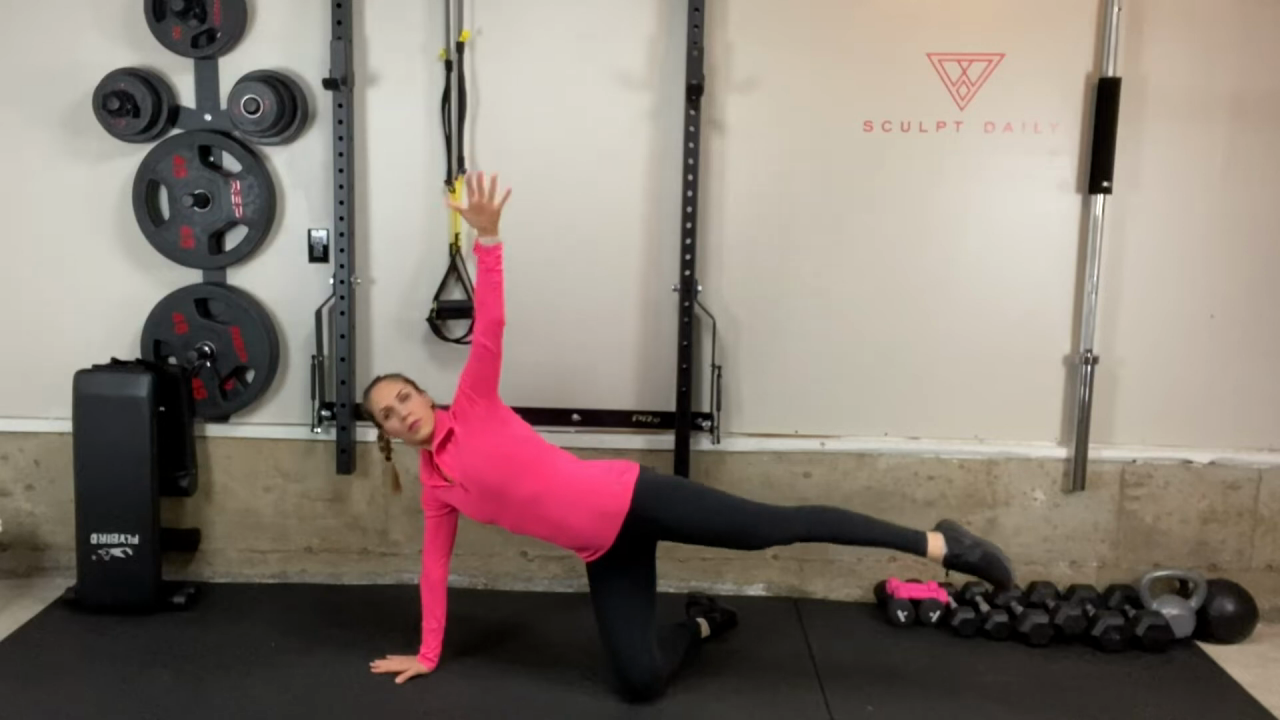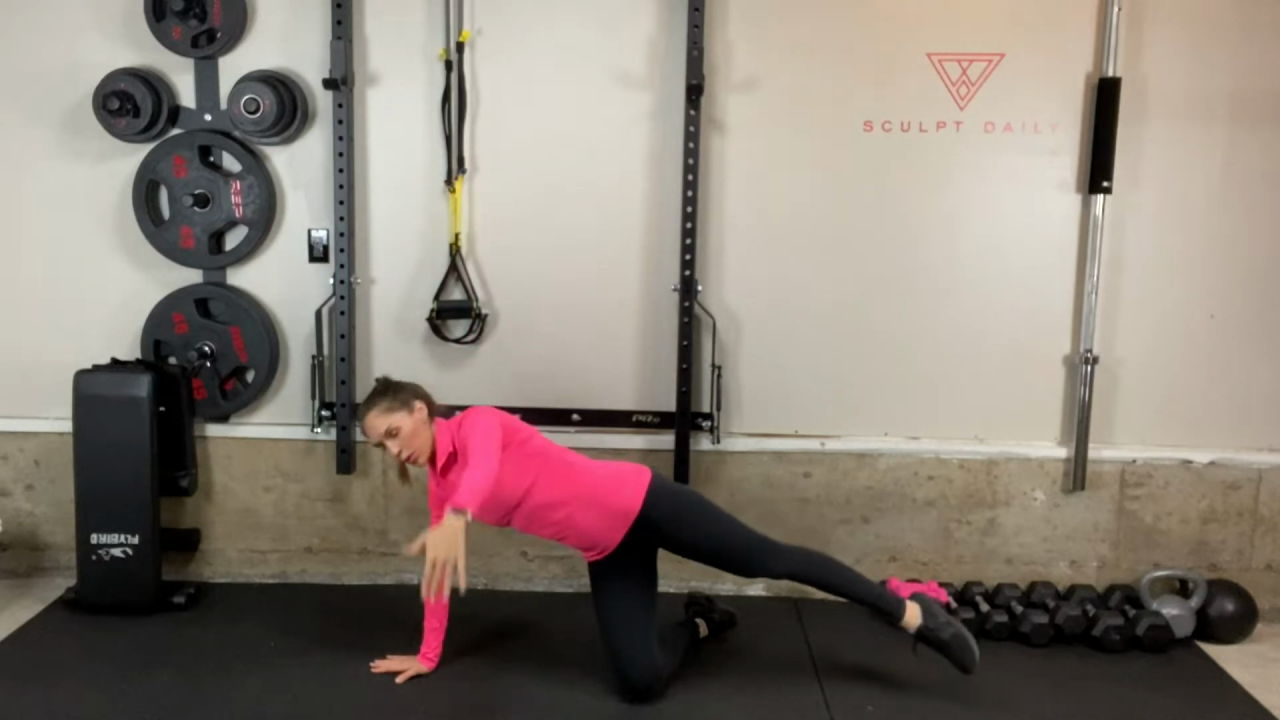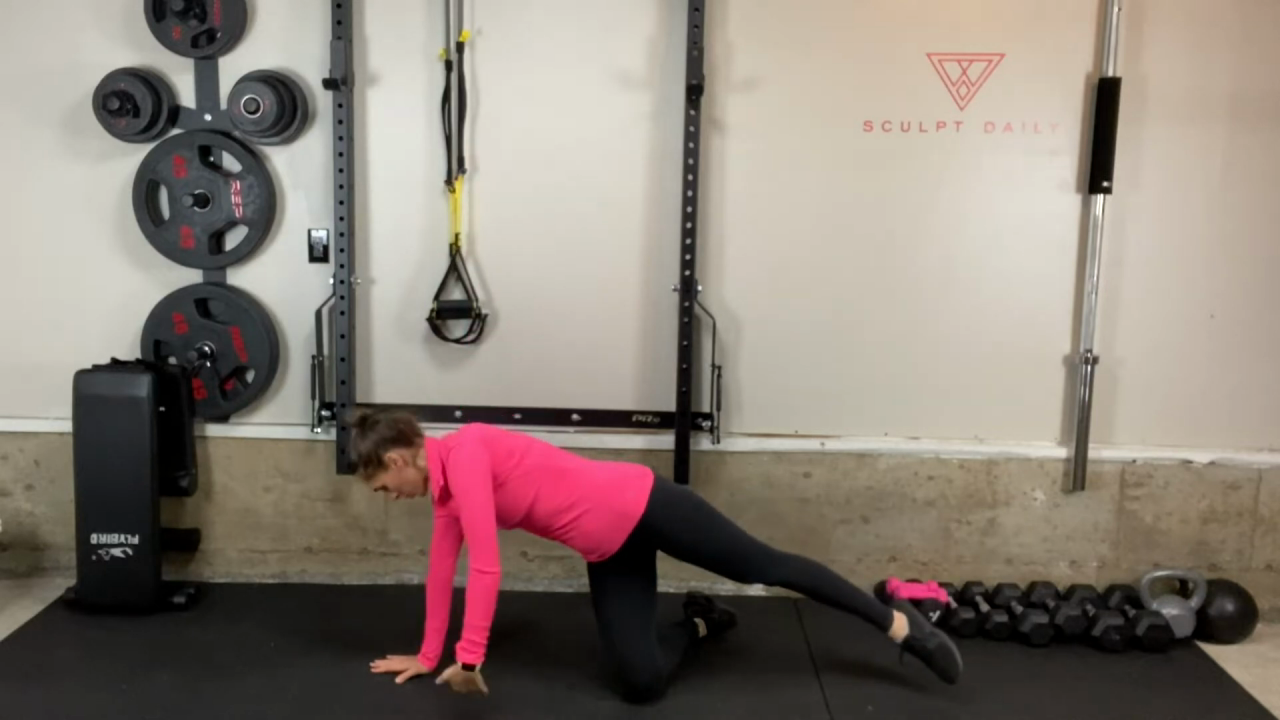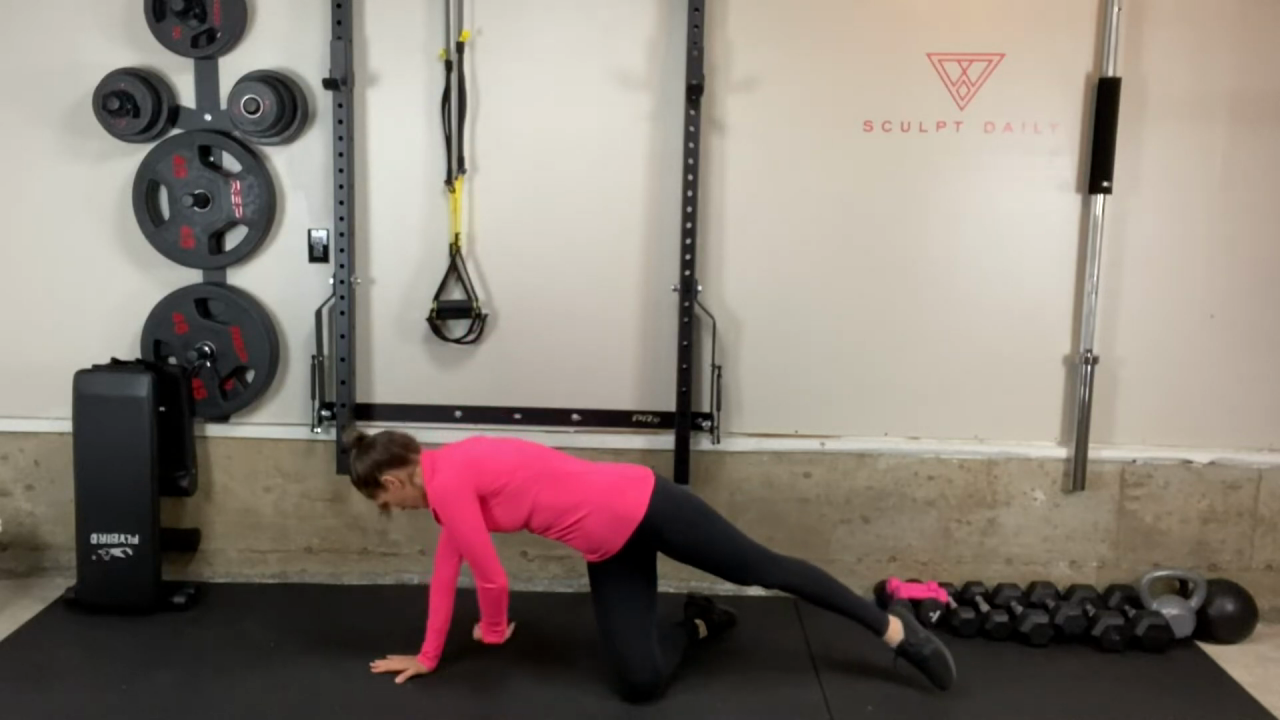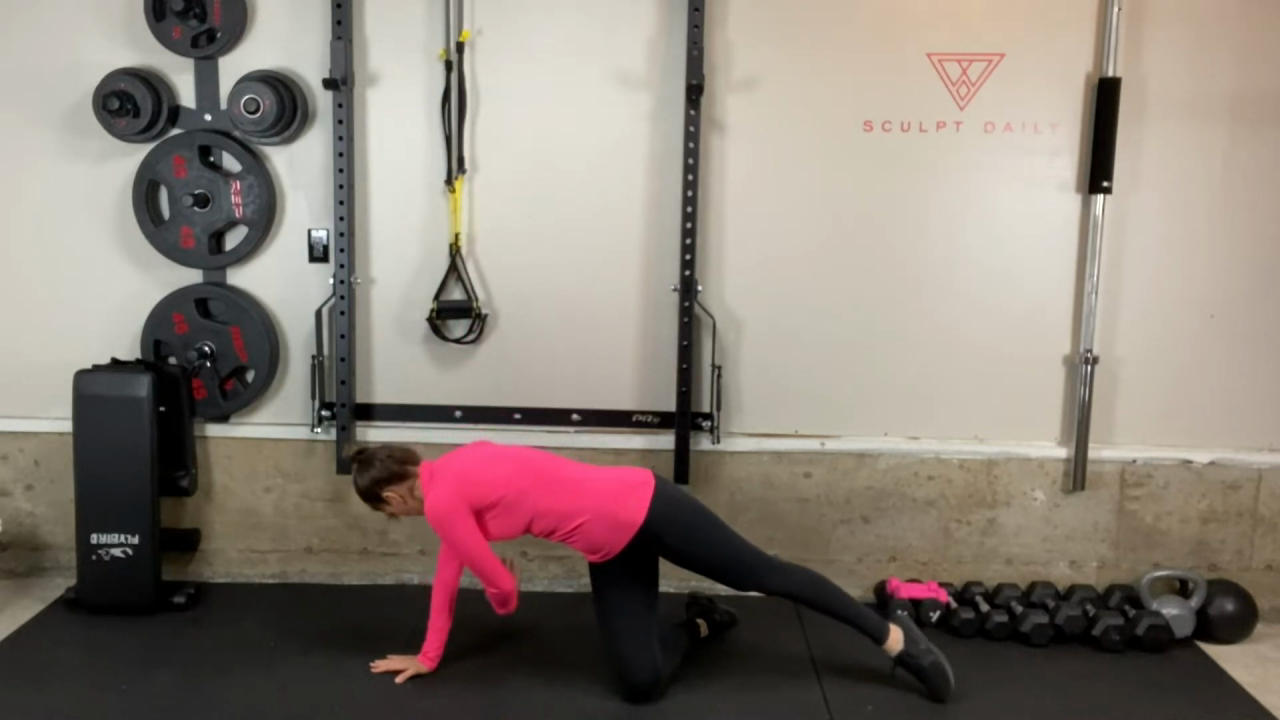
dt=0.5s
person 1, frame 1
left shoulder: (474, 406)
right shoulder: (435, 483)
left elbow: (491, 327)
right elbow: (435, 567)
left wrist: (487, 236)
right wrist: (427, 651)
left hip: (630, 498)
right hip: (603, 547)
left knee: (774, 528)
right knee: (639, 682)
left ankle: (938, 544)
right ankle: (698, 624)
person 1, frame 2
left shoulder: (476, 424)
right shoulder: (436, 490)
left elbow: (483, 468)
right elbow: (435, 566)
left wrist: (455, 521)
right wrist: (427, 654)
left hip: (635, 501)
right hip: (606, 550)
left knee: (769, 559)
right knee: (642, 682)
left ankle: (912, 613)
right ankle: (698, 624)
person 1, frame 3
left shoulder: (464, 453)
right shoulder: (444, 489)
left elbow: (487, 569)
right elbow: (442, 568)
left wrist: (471, 659)
right wrist: (428, 656)
left hip: (638, 505)
right hip: (607, 551)
left knee: (766, 567)
right knee: (641, 683)
left ankle: (898, 624)
right ankle: (696, 623)
person 1, frame 4
left shoulder: (448, 481)
right shoulder: (452, 476)
left elbow: (491, 579)
right elbow: (446, 568)
left wrist: (494, 630)
right wrist: (428, 655)
left hip: (641, 506)
right hip: (609, 549)
left knee: (763, 569)
right knee: (641, 682)
left ankle: (894, 629)
right ankle: (696, 624)
person 1, frame 5
left shoulder: (442, 502)
right shoulder: (454, 474)
left elbow: (499, 585)
right elbow: (448, 573)
left wrist: (507, 604)
right wrist: (428, 656)
left hip: (642, 508)
right hip: (610, 550)
left knee: (764, 575)
right knee: (641, 683)
left ankle: (894, 638)
right ankle: (697, 624)
